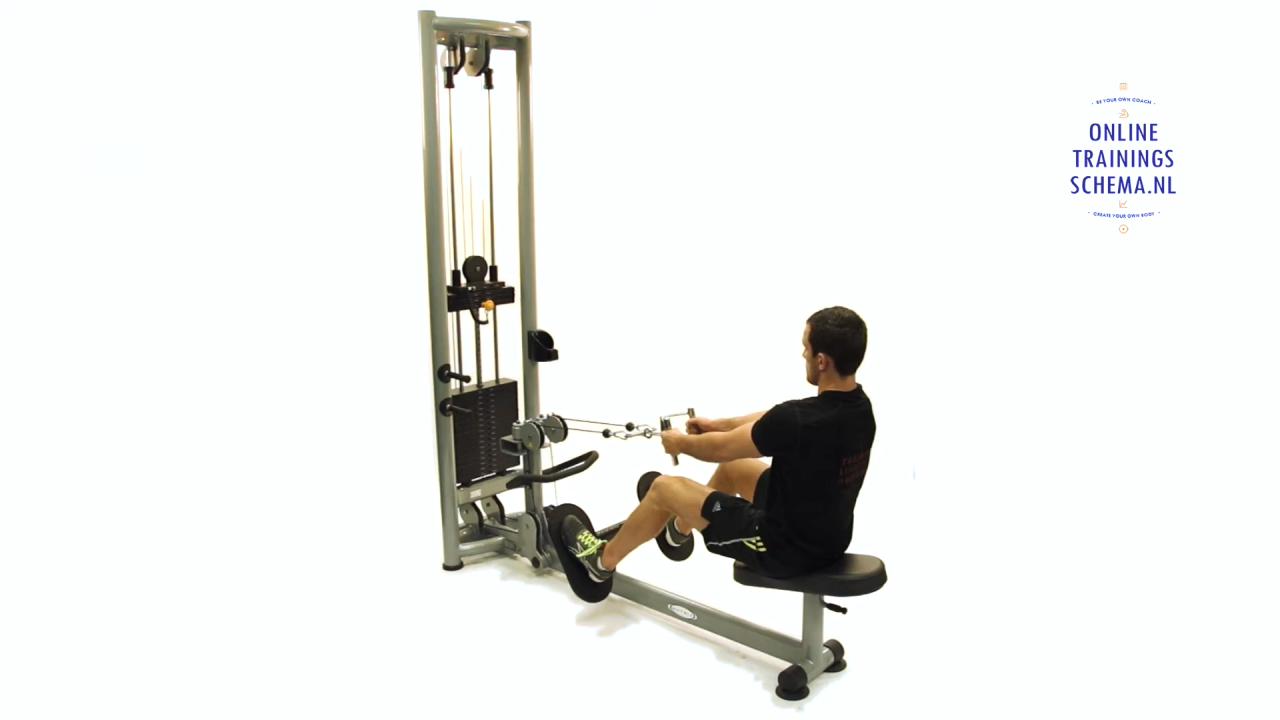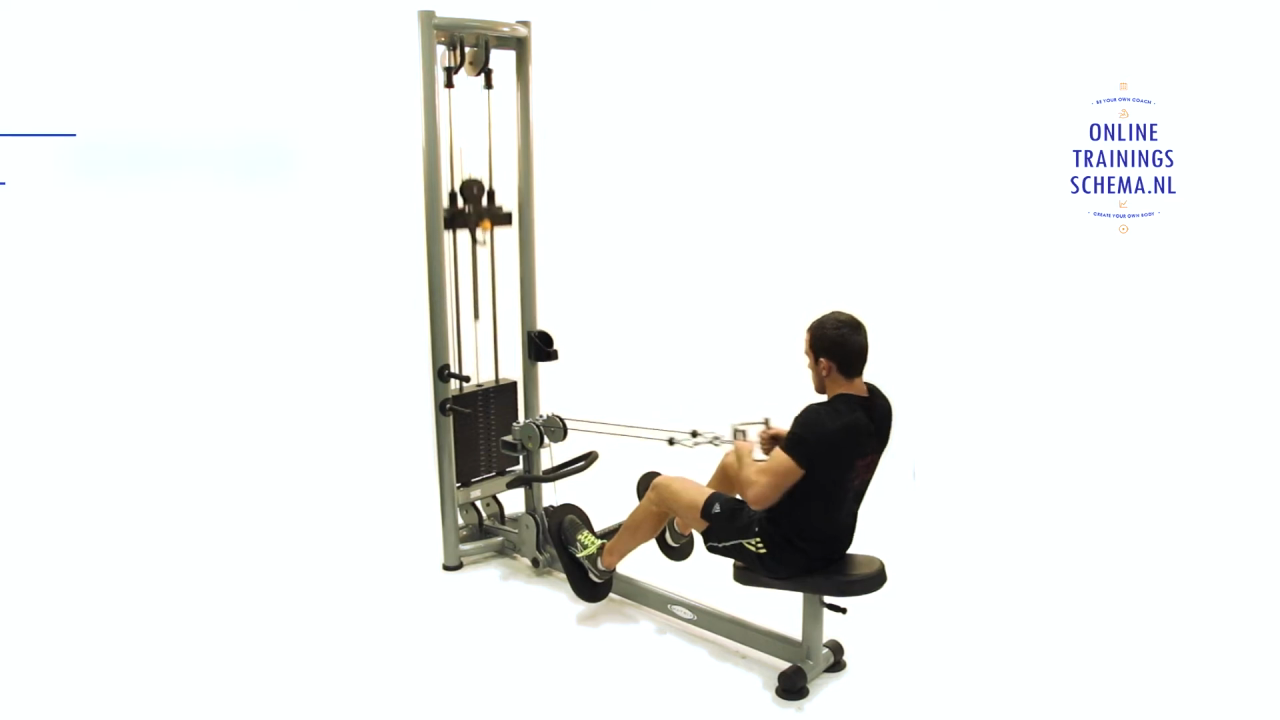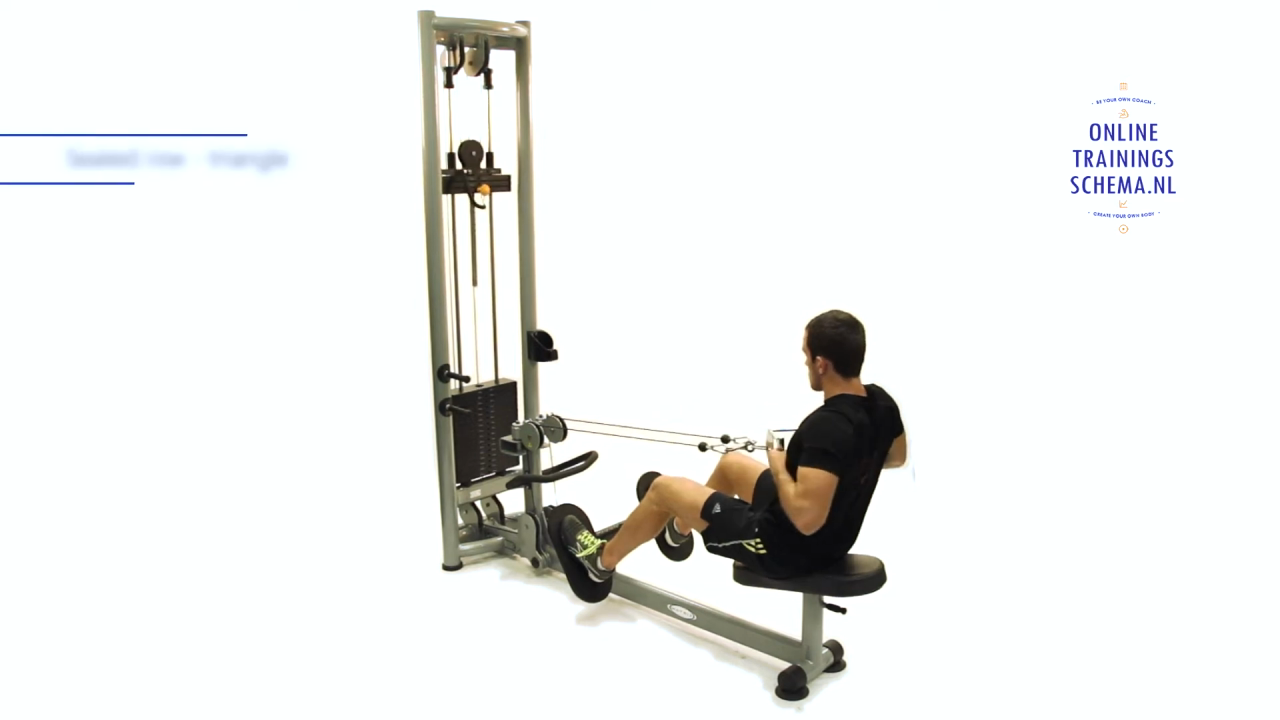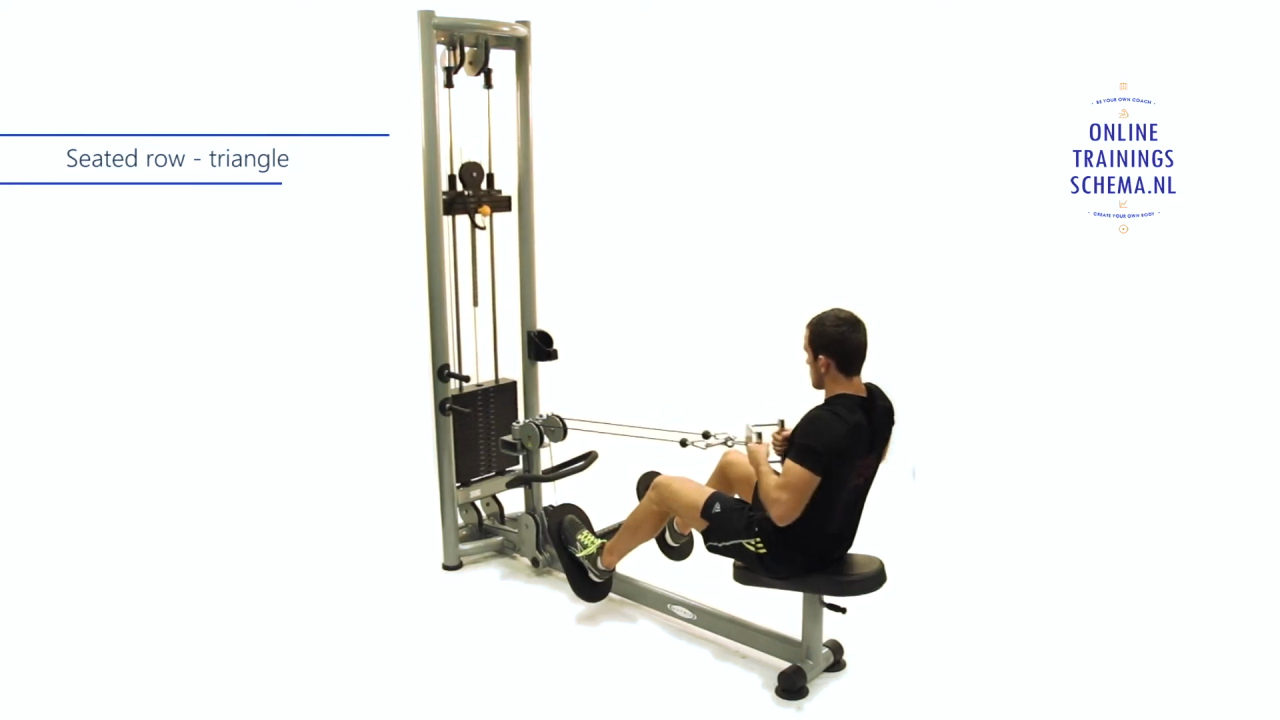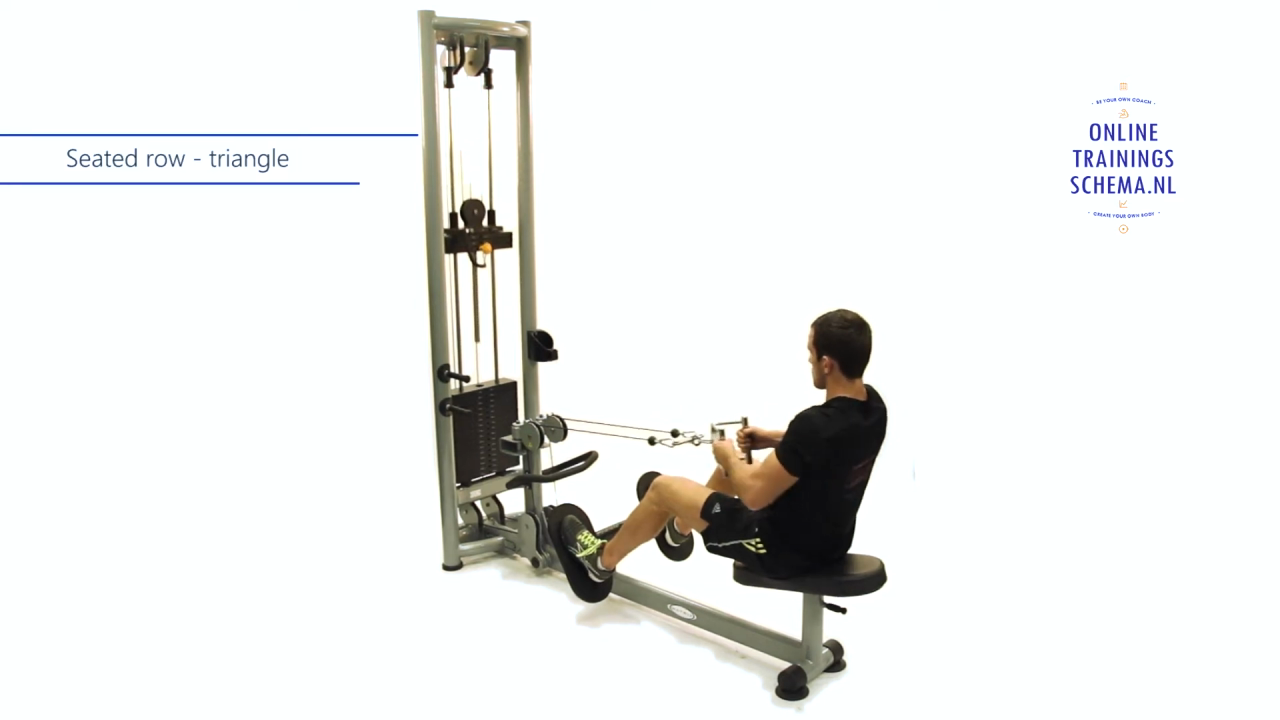
dt=0.4s
person 1, frame 1
left shoulder: (801, 419)
right shoulder: (857, 403)
left elbow: (721, 448)
left wrist: (681, 442)
right wrist: (716, 424)
left hip: (783, 547)
right hip: (828, 538)
left knee: (664, 487)
right knee: (733, 466)
left ankle: (603, 560)
right ankle: (681, 526)
person 1, frame 2
left shoulder: (820, 421)
right shoulder: (877, 405)
left elbow: (756, 494)
left wrist: (743, 455)
right wrist: (790, 441)
left hip: (784, 548)
right hip: (829, 539)
left knee: (663, 488)
right knee: (730, 467)
left ankle: (603, 560)
right ankle: (680, 528)
person 1, frame 3
left shoulder: (826, 425)
right shoulder: (882, 404)
left elbow: (807, 518)
right elbow: (897, 457)
left wrist: (779, 468)
left hip: (786, 549)
right hip: (832, 541)
left knee: (663, 487)
right knee: (731, 462)
left ankle: (604, 559)
right ankle: (678, 527)
person 1, frame 4
left shoulder: (823, 423)
right shoulder: (878, 403)
left elbow: (781, 510)
left wrist: (760, 461)
left hip: (786, 548)
right hip: (830, 539)
left knee: (664, 487)
right knee: (730, 462)
left ankle: (603, 559)
right ankle: (679, 527)
person 1, frame 5
left shoulder: (816, 424)
right shoulder: (872, 406)
left elbow: (754, 495)
left wrist: (728, 456)
right wrist: (775, 440)
left hip: (784, 548)
right hip: (829, 539)
left knee: (663, 487)
right knee: (729, 467)
left ankle: (603, 560)
right ankle: (679, 527)
